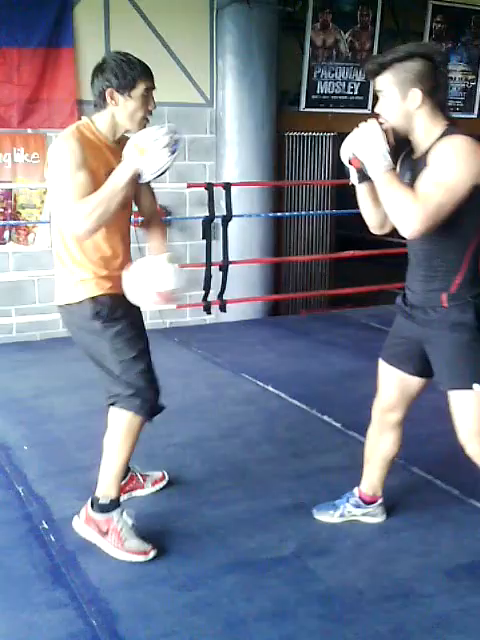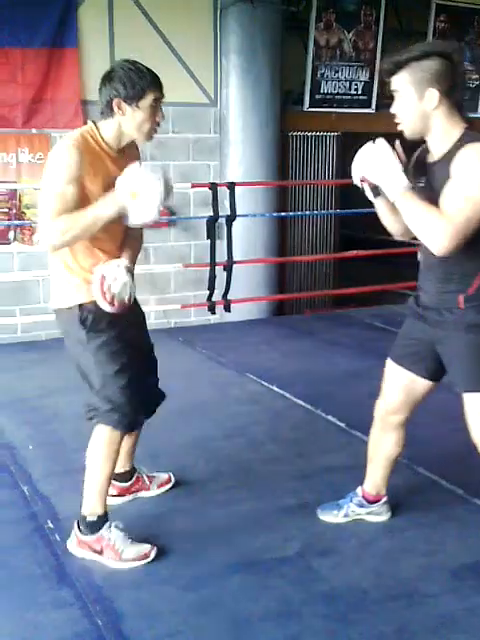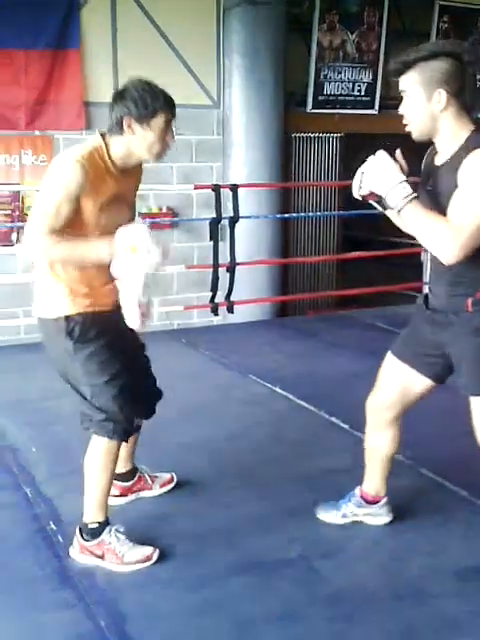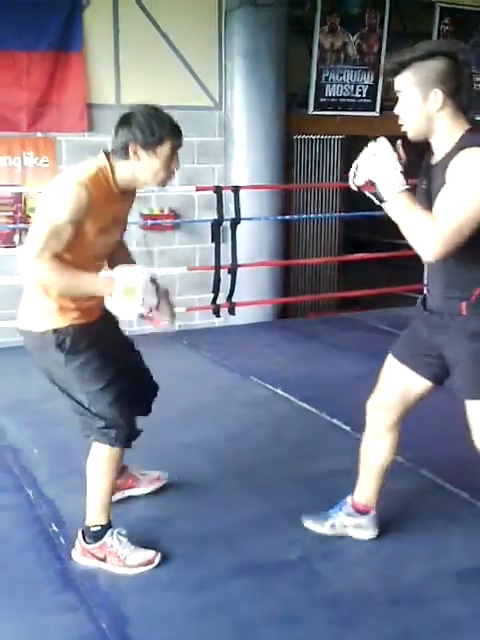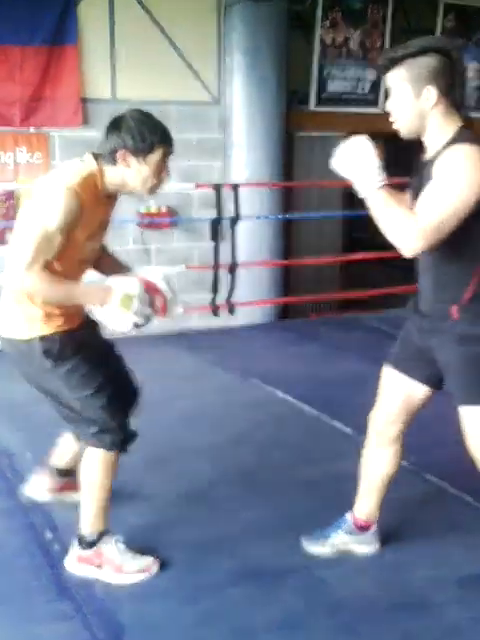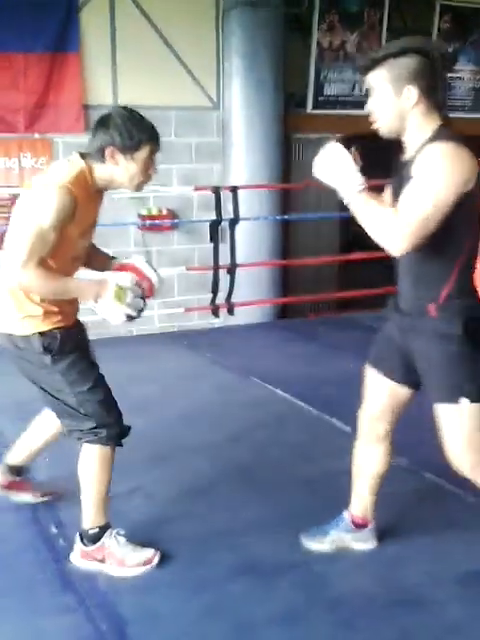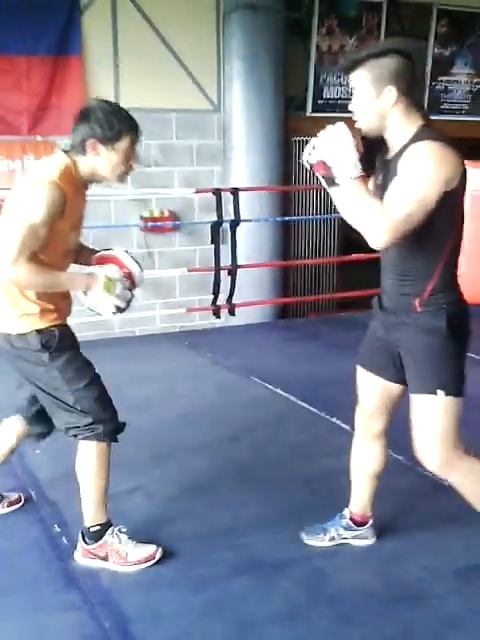
dt=0.1s
person 1, frame 1
right shoulder: (412, 155)
left elbow: (415, 219)
right elbow: (379, 224)
left wrist: (378, 161)
right wrist: (361, 169)
right hip: (415, 309)
right knee: (386, 411)
right ankle: (367, 499)
person 1, frame 2
right shoulder: (427, 156)
right elbow: (403, 229)
left wrist: (396, 181)
right wrist: (375, 186)
right hip: (426, 312)
right knee: (388, 413)
right ankle: (371, 498)
person 1, frame 3
right shoulder: (436, 157)
left wrist: (399, 190)
right wrist: (384, 197)
right hip: (435, 314)
right knee: (382, 406)
right ankle: (371, 499)
person 1, frame 4
right shoulder: (437, 156)
left elbow: (434, 244)
left wrist: (393, 181)
right wrist: (380, 187)
right hip: (433, 315)
right knee: (382, 410)
right ankle: (360, 510)
person 1, frame 5
right shoulder: (433, 154)
left elbow: (413, 238)
left wrist: (370, 177)
right wrist: (368, 183)
right hip: (427, 319)
right knee: (384, 422)
right ankle: (360, 527)
person 1, frame 6
right shoulder: (413, 155)
left elbow: (400, 238)
left wrist: (350, 184)
right wrist: (353, 185)
right hip: (406, 317)
right knee: (372, 423)
right ankle: (357, 523)
person 1, frame 7
left shoulder: (432, 155)
right shoulder: (392, 152)
left elbow: (382, 232)
right elbow: (367, 211)
left wrist: (345, 171)
right wrist: (331, 174)
left hip: (433, 321)
right hip: (391, 314)
left knee: (437, 453)
right knee: (367, 423)
right ankle: (357, 521)
person 2, frame 1
left shoulder: (122, 145)
right shoulder: (72, 145)
left elbow: (148, 209)
right elbow: (80, 221)
left wrist: (157, 241)
right wrist: (128, 170)
left hip: (116, 289)
right hip: (88, 296)
left knee: (138, 387)
right knee: (136, 389)
left ankle: (122, 476)
right ankle: (101, 512)
person 2, frame 2
left shoulder: (130, 155)
right shoulder: (73, 152)
right elbow: (51, 234)
left wrist: (125, 262)
right wrist: (118, 201)
left hip: (115, 294)
right hip: (83, 302)
left knee: (141, 391)
right knee: (118, 403)
left ankle: (123, 477)
right ankle: (90, 529)
person 2, frame 3
left shoulder: (130, 169)
right shoulder: (76, 168)
right elbow: (35, 244)
right wrist: (108, 251)
left hip: (104, 305)
right hip: (67, 313)
left knee: (140, 394)
right knee: (113, 413)
left ankle: (128, 477)
right ankle: (93, 535)
person 2, frame 4
left shoulder: (125, 186)
right shoulder: (79, 189)
right elbow: (33, 265)
left wrist: (142, 283)
right wrist: (111, 285)
left hip: (90, 313)
right hip: (54, 324)
left knee: (137, 391)
right knee: (113, 420)
left ankle: (116, 474)
right ankle: (95, 538)
person 2, frame 5
left shoulder: (103, 187)
right shoulder: (67, 193)
left wrist: (129, 277)
right wrist: (102, 296)
left hip: (62, 320)
left knee: (121, 392)
right knee: (107, 426)
left ankle: (57, 475)
right ankle: (90, 547)
person 2, frame 6
left shoulder: (91, 184)
right shoulder: (60, 191)
left wrist: (117, 269)
right wrist: (96, 291)
left hip: (55, 317)
left knee: (76, 408)
right knee: (102, 422)
right ankle: (93, 541)
person 2, frame 7
left shoulder: (70, 179)
right shoulder: (50, 185)
left wrist: (99, 260)
right wrist: (86, 283)
left knee: (38, 409)
right knee: (97, 420)
right ankle: (96, 538)
